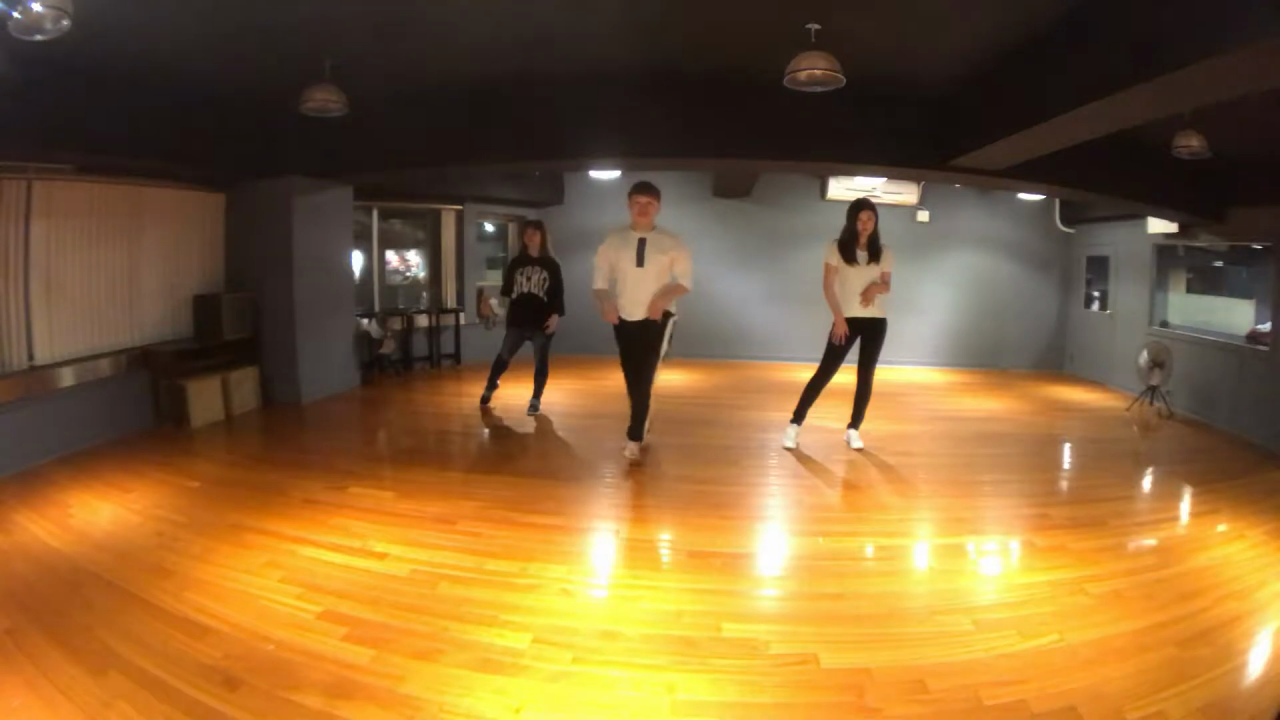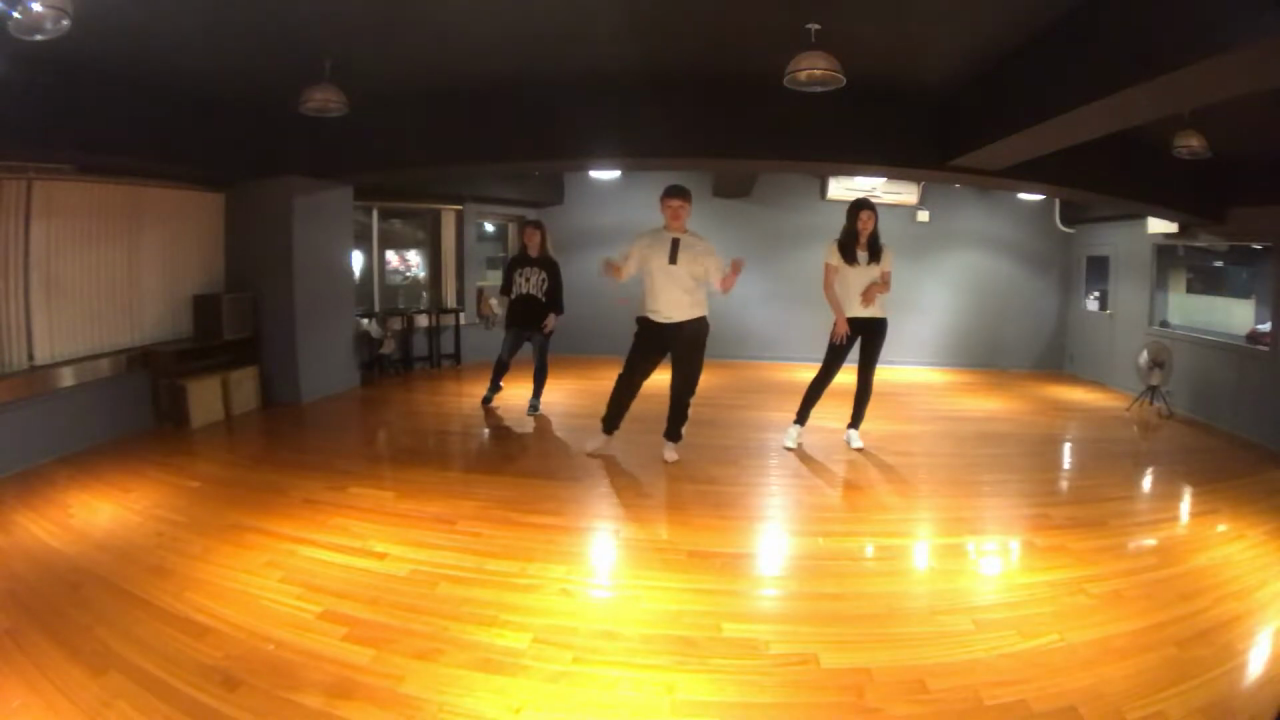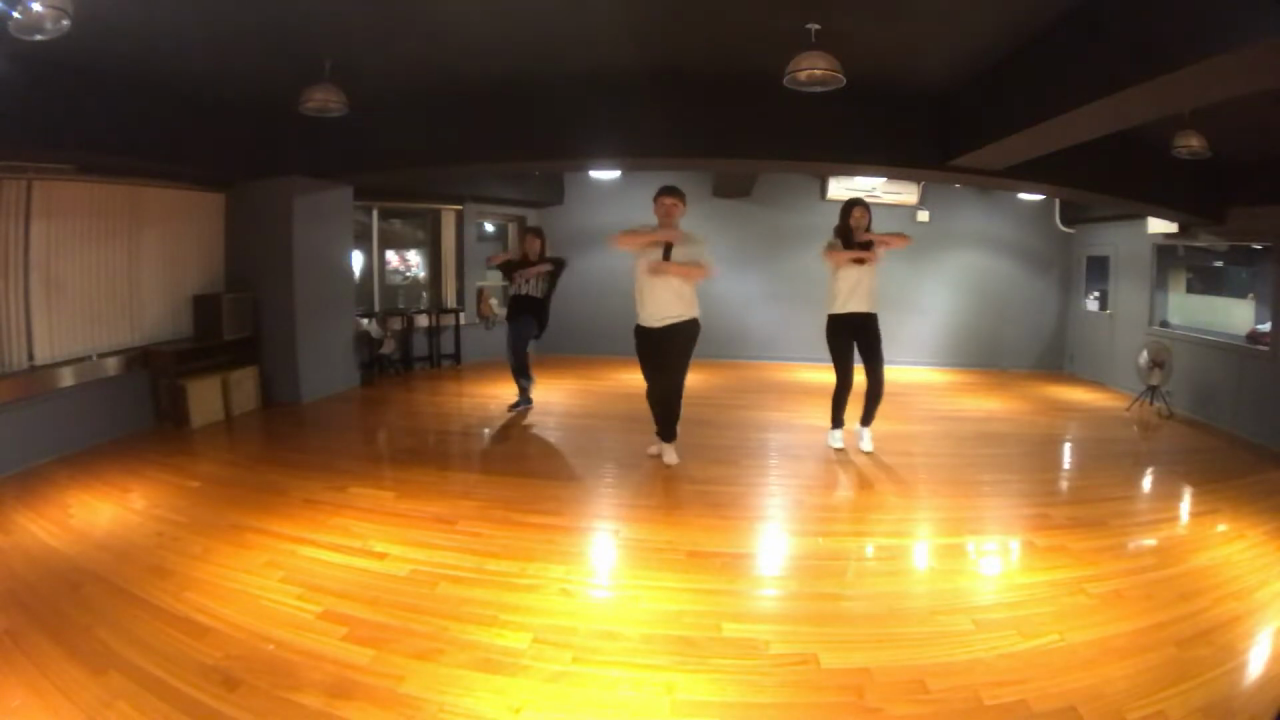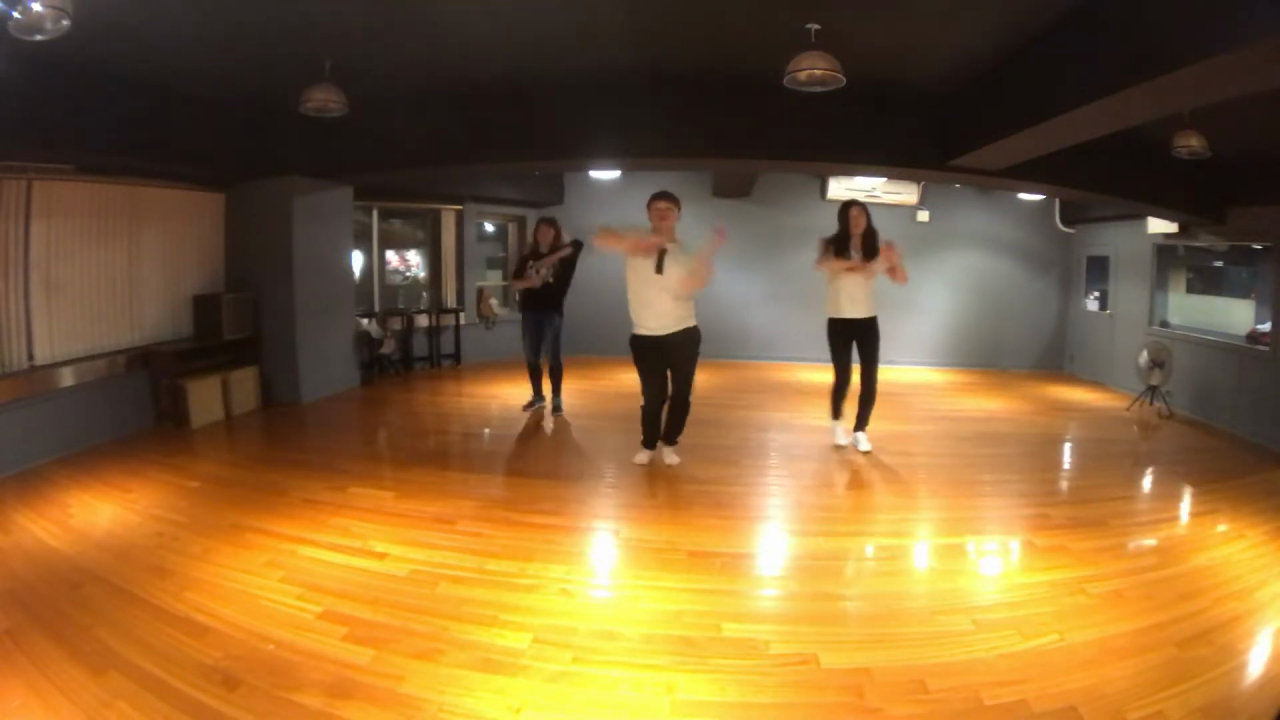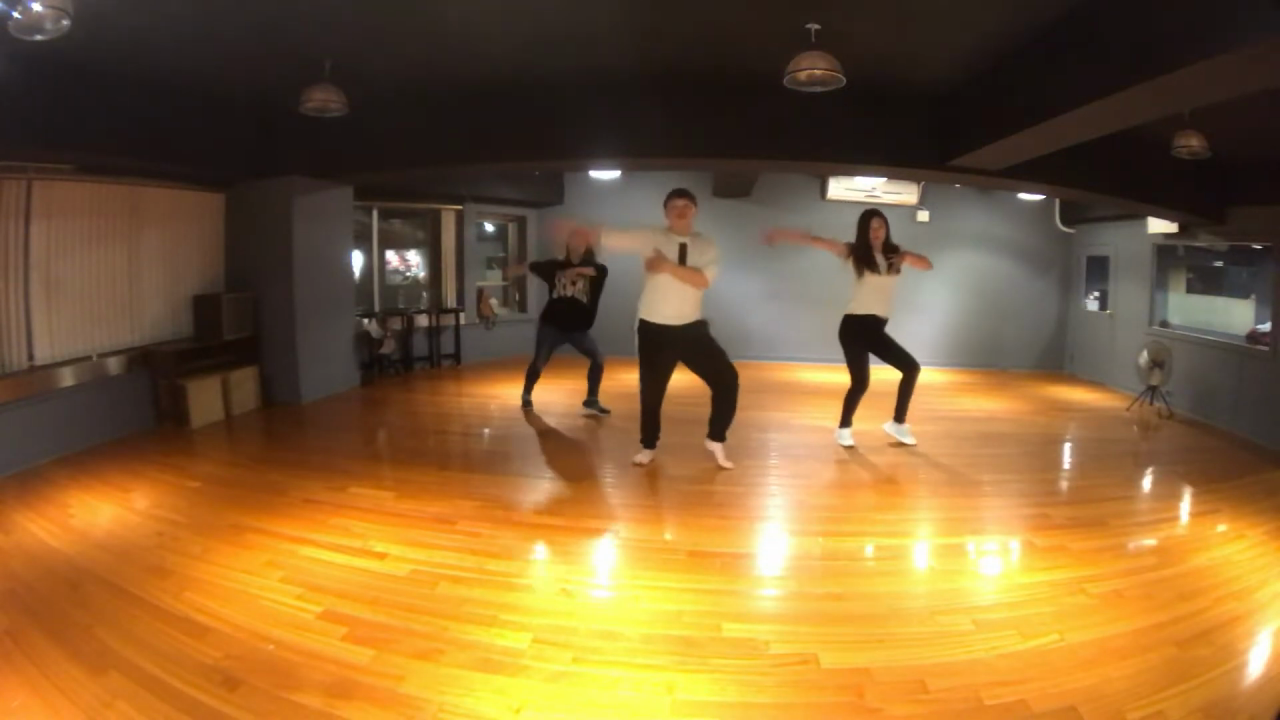
dt=1s
person 1, frame 1
left shoulder: (671, 243)
right shoulder: (614, 241)
left elbow: (684, 280)
right elbow: (600, 278)
left wrist: (662, 298)
right wrist: (605, 304)
left hip: (656, 319)
right hip: (624, 320)
left knee: (643, 380)
right knee: (633, 379)
left ankle: (635, 440)
right ankle: (638, 433)
person 1, frame 2
left shoulder: (701, 246)
right shoulder: (646, 242)
left elbow: (722, 286)
right elbow: (623, 273)
left wrist: (734, 272)
right wrist: (611, 267)
left hip: (691, 325)
right hip: (654, 323)
left knee: (683, 388)
right knee: (630, 377)
left ankle: (670, 440)
right ankle: (606, 432)
person 1, frame 3
left shoulder: (693, 244)
right shoulder: (645, 236)
left elbow: (699, 273)
right elbow: (620, 240)
left wrist: (666, 266)
right wrist: (656, 235)
left hip: (682, 324)
right hip: (647, 326)
left knee: (672, 384)
right knee: (655, 387)
left ankle: (668, 441)
right ankle: (663, 437)
person 1, frame 4
left shoulder: (687, 254)
right shoulder: (636, 242)
left elbow: (695, 286)
right elbow: (599, 238)
left wrist: (712, 250)
right wrist: (632, 243)
left hip: (683, 333)
right hip: (646, 337)
left knee: (680, 394)
right knee: (653, 395)
left ankle: (668, 442)
right ankle: (648, 445)
person 1, frame 5
left shoulder: (706, 245)
right shoulder: (652, 239)
left elbow: (702, 280)
right elbow: (609, 238)
left wrist: (666, 265)
left hip: (691, 330)
right hip: (654, 330)
left knee: (726, 379)
right knee: (652, 392)
left ankle: (716, 440)
right ankle: (648, 445)
person 2, frame 1
left shoulder: (882, 252)
right shoulder: (837, 248)
left elbow: (887, 285)
right elbow: (828, 286)
left wrist: (877, 286)
right wrist: (838, 318)
left hip: (876, 321)
right hip: (846, 319)
left knee: (866, 375)
right knee: (825, 372)
left ankle: (853, 429)
right ankle: (794, 425)
person 2, frame 2
left shoulder: (882, 252)
right shoulder: (837, 248)
left elbow: (888, 285)
right elbow: (828, 286)
left wrist: (877, 287)
right wrist: (840, 317)
left hip: (876, 321)
right hip: (847, 320)
left knee: (866, 377)
right knee: (827, 372)
left ankle: (853, 429)
right ankle: (798, 425)
person 2, frame 3
left shoulder: (874, 244)
right shoulder: (838, 243)
left elbow: (904, 240)
right elbow: (831, 256)
left wrist: (874, 238)
right wrist: (861, 252)
left hip: (867, 319)
right hip: (839, 319)
left knee: (876, 378)
right knee: (844, 379)
left ankle: (864, 428)
right ankle: (836, 429)
person 2, frame 4
left shoulder: (875, 251)
right shoulder: (833, 246)
left elbow: (901, 280)
right elbow: (822, 263)
left wrist: (895, 259)
right wrist: (859, 266)
left hip: (867, 322)
right hip: (838, 322)
left knee: (869, 381)
right knee: (842, 378)
left ankle: (859, 431)
right ankle: (837, 422)
person 2, frame 5
left shoulder: (896, 253)
right shoulder: (853, 252)
left elbow: (928, 265)
right elbow: (819, 241)
left wrist: (908, 259)
right wrist: (784, 234)
left hip: (875, 328)
right hip: (854, 325)
left knee: (910, 368)
right knee: (860, 382)
left ankle: (899, 424)
right ankle: (844, 427)
person 3, frame 1
left shoulder: (551, 265)
right shoulder: (516, 263)
left elbow: (558, 293)
right elbow: (507, 289)
left wrist: (556, 315)
left hip: (542, 321)
right hip: (518, 319)
left knee: (541, 360)
right knee: (504, 355)
left ankle: (536, 400)
right ankle: (490, 386)
person 3, frame 2
left shoulder: (550, 265)
right shoulder: (515, 263)
left elbow: (557, 293)
right elbow: (506, 289)
left wrist: (554, 315)
left hip: (541, 321)
right hip: (517, 319)
left knee: (540, 361)
right knee: (505, 355)
left ankle: (535, 400)
right ankle: (493, 387)
person 3, frame 3
left shoulder: (545, 264)
right shoulder: (516, 263)
left elbow: (559, 263)
right elbow: (492, 262)
left wrist: (536, 269)
right wrist: (505, 257)
left hip: (532, 317)
right hip: (514, 317)
left knee: (517, 346)
right knee: (514, 357)
left ankle: (526, 379)
right ankle: (524, 397)
person 3, frame 4
left shoulder: (561, 254)
right shoulder: (528, 258)
left elbow: (578, 245)
right elbow: (515, 283)
left wrist: (554, 257)
right wrist: (531, 281)
left hip: (552, 313)
right hip: (530, 313)
left knee: (552, 356)
right knee: (531, 358)
left ankle: (557, 399)
right ankle: (538, 396)
person 3, frame 5
left shoulder: (591, 267)
right shoulder: (555, 266)
left elbow: (602, 271)
right elbow: (530, 267)
left wrist: (578, 270)
right wrist: (511, 270)
left hip: (577, 326)
right hip: (551, 324)
left knee: (597, 360)
right knee: (538, 362)
left ankle: (591, 401)
right ankle: (526, 396)
